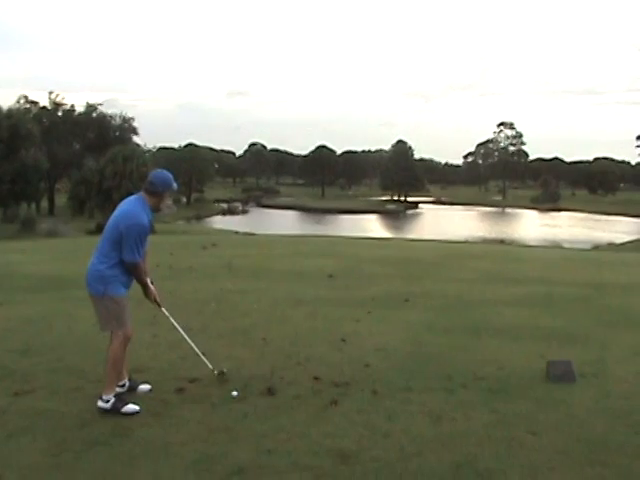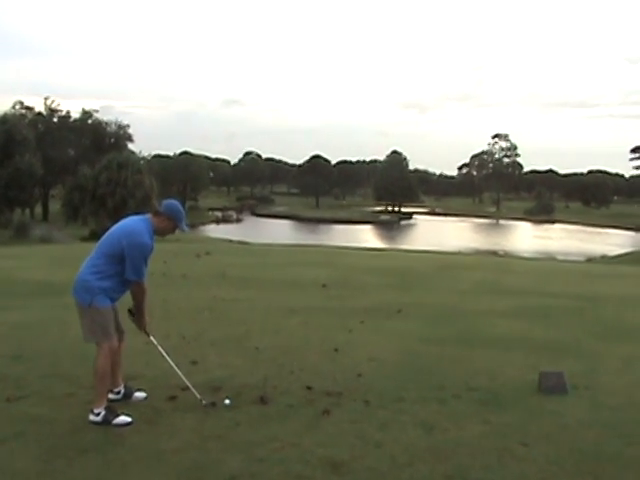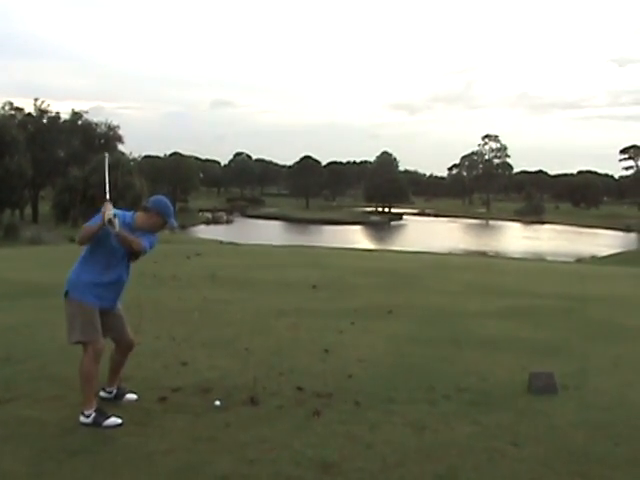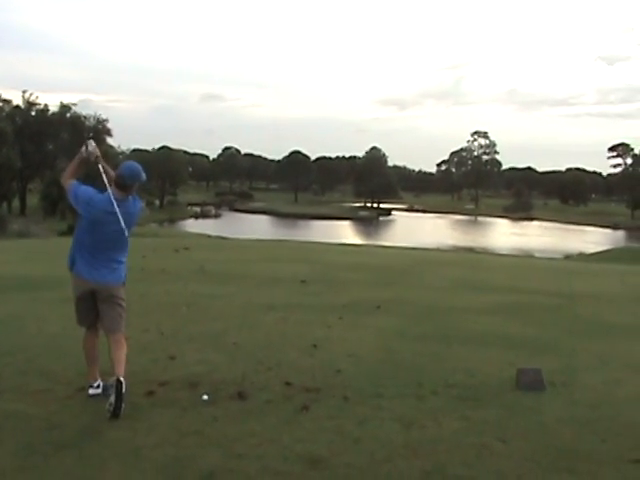
dt=1s
person 1, frame 1
left shoulder: (135, 203)
right shoulder: (137, 218)
right elbow: (132, 262)
left wrist: (147, 279)
right wrist: (146, 288)
left hip: (110, 276)
right hip: (107, 279)
left knee: (121, 332)
right knee: (123, 333)
left ankle: (122, 381)
right ankle: (108, 396)
person 1, frame 2
left shoulder: (137, 223)
right shoulder: (141, 238)
left elbow: (132, 278)
right elbow: (137, 283)
left wrist: (138, 310)
right wrist: (141, 315)
left hip: (98, 288)
right hip: (94, 291)
left knee: (117, 337)
right knee: (108, 346)
left ankle: (117, 388)
right ankle: (99, 410)
person 1, frame 3
left shoulder: (148, 236)
right shoulder: (112, 215)
left elbow: (137, 249)
right elbow: (81, 238)
left wrist: (118, 229)
right wrist: (104, 223)
left hip: (108, 298)
right hip: (82, 292)
left knee: (126, 342)
right knee: (94, 348)
left ankle: (111, 388)
right ankle: (89, 411)
person 1, frame 4
left shoulder: (91, 201)
right shoulder: (134, 208)
left elbow: (66, 179)
right elbow: (119, 187)
left wrist: (83, 155)
right wrist: (101, 161)
left hip: (82, 277)
right hip: (112, 280)
left knee: (91, 329)
right knee: (116, 335)
left ankle: (94, 382)
right ankle: (119, 379)
